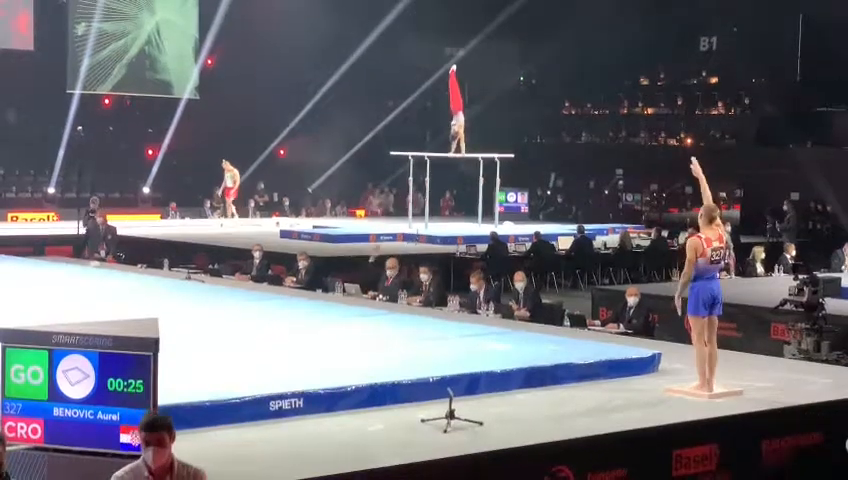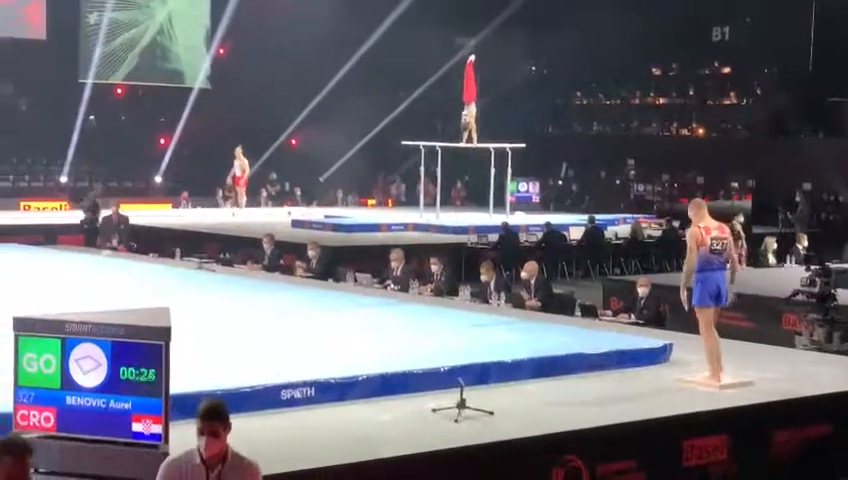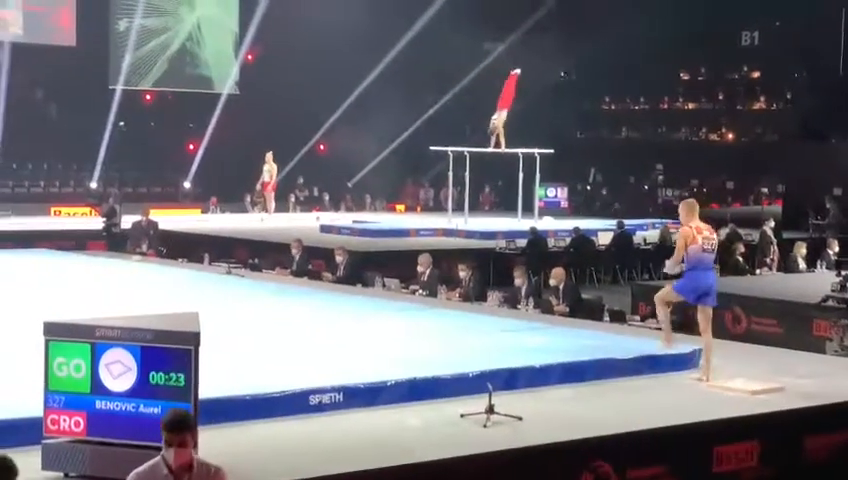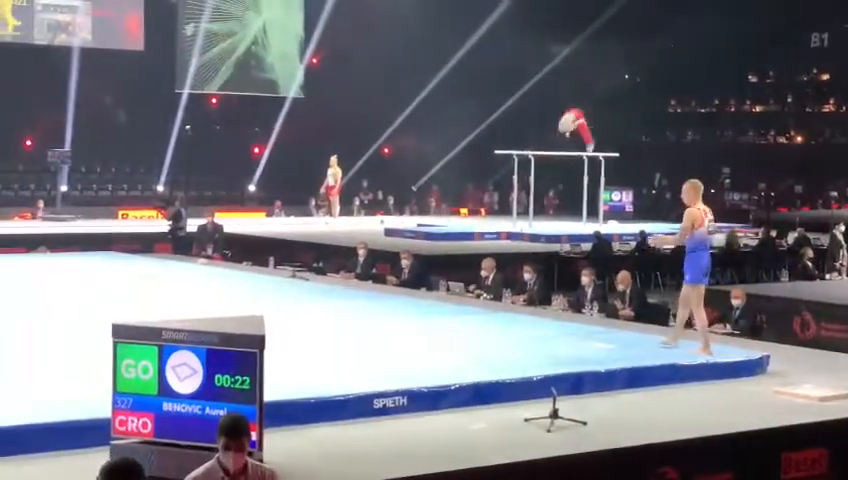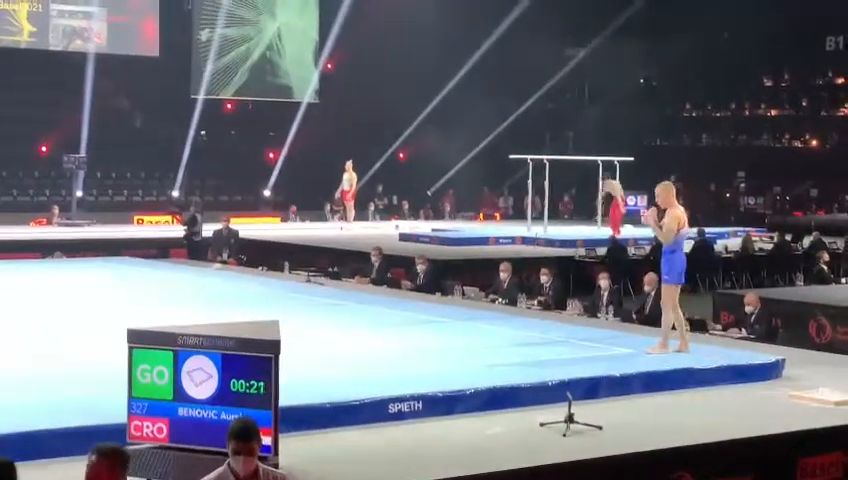
dt=1s
person 1, frame 1
left shoulder: (694, 241)
right shoulder: (720, 232)
left elbow: (688, 273)
right elbow: (709, 202)
left wrist: (678, 294)
right wrist: (700, 175)
left hip: (700, 289)
right hip: (716, 287)
left knee: (699, 340)
right knee: (711, 339)
left ankle: (703, 384)
right ankle: (710, 382)
person 1, frame 2
left shoulder: (694, 231)
right shoulder: (725, 229)
left elbow: (690, 263)
right elbow: (734, 260)
left wrist: (683, 287)
right wrist: (730, 283)
left hip: (705, 279)
right hip: (721, 278)
left knee: (706, 330)
right knee: (710, 327)
left ankle: (713, 375)
right ankle: (718, 368)
person 1, frame 3
left shoulder: (685, 231)
right shoulder: (712, 232)
left elbow: (677, 259)
left wrist: (669, 267)
right wrist: (682, 266)
left hip: (693, 278)
right hip: (710, 278)
left knee: (659, 298)
right knee: (706, 328)
left ankle: (667, 338)
right ankle: (705, 372)
person 1, frame 4
left shoulder: (691, 212)
right shoulder: (707, 211)
left elbow: (680, 239)
left wrist: (662, 240)
right wrist: (666, 239)
left hip: (694, 258)
right hip: (704, 256)
left knee: (697, 306)
right knee: (684, 300)
left ankle: (706, 347)
right ankle: (674, 338)
person 1, frame 5
left shoulder: (675, 213)
right shoulder: (671, 211)
left elbow: (666, 239)
right elbow: (665, 232)
left wrist: (652, 224)
right wrist: (654, 222)
left hip: (672, 259)
right hip: (673, 258)
left knee: (666, 305)
right knee: (673, 305)
left ankle: (664, 345)
right ankle: (683, 343)
